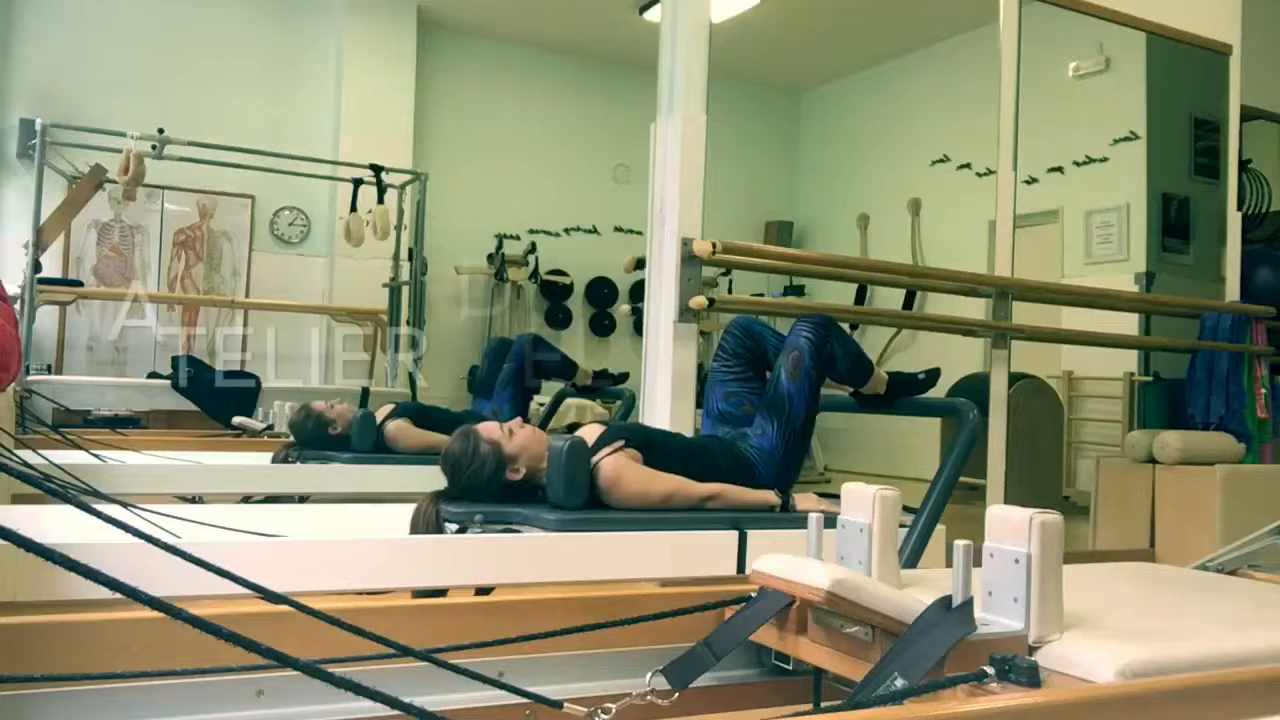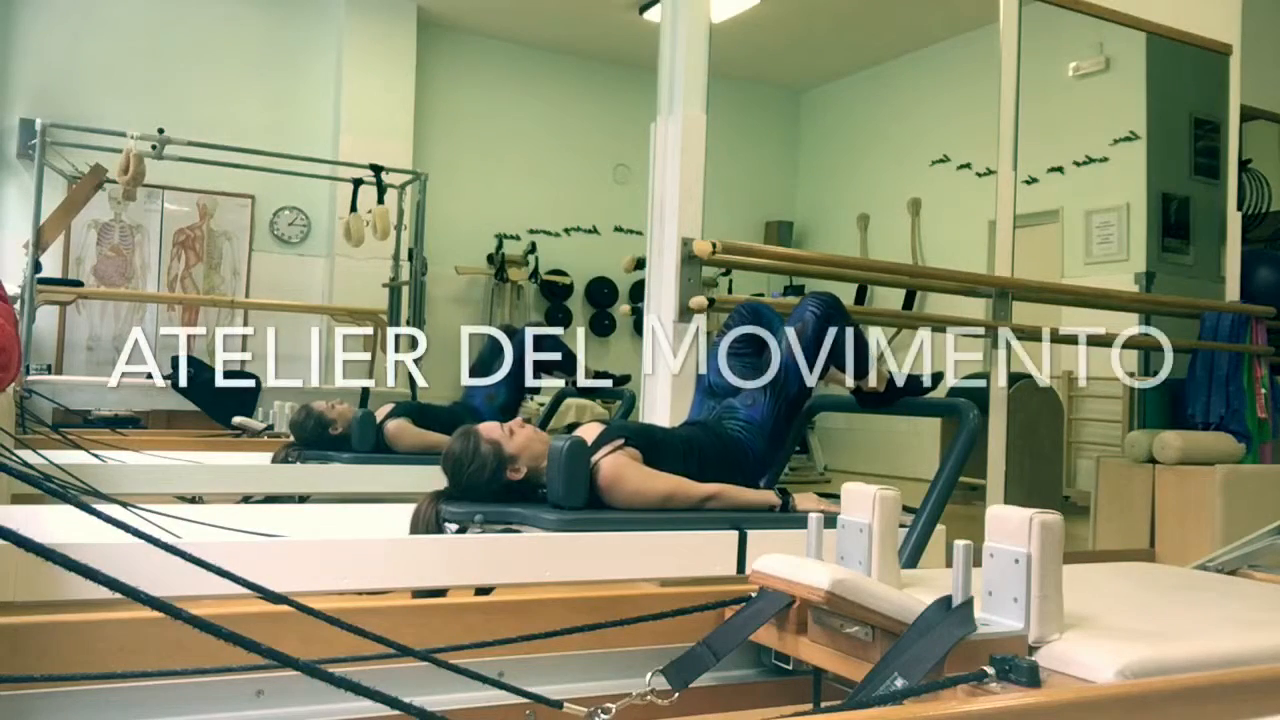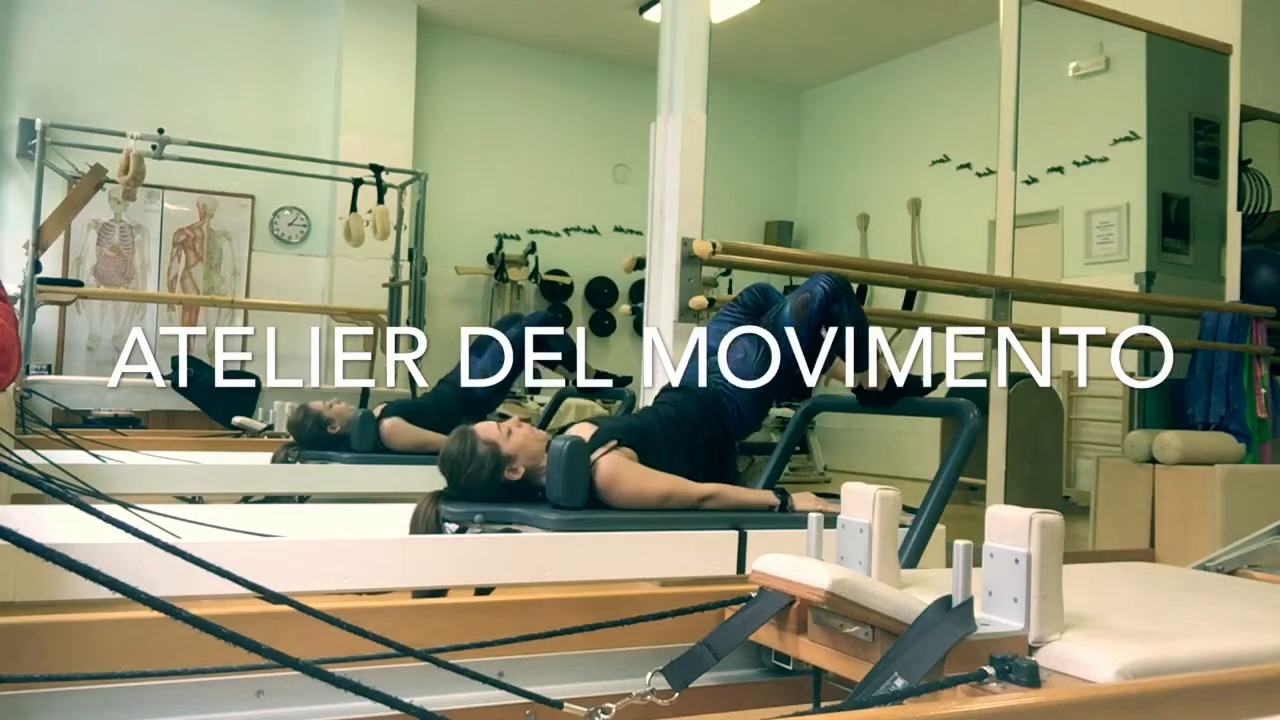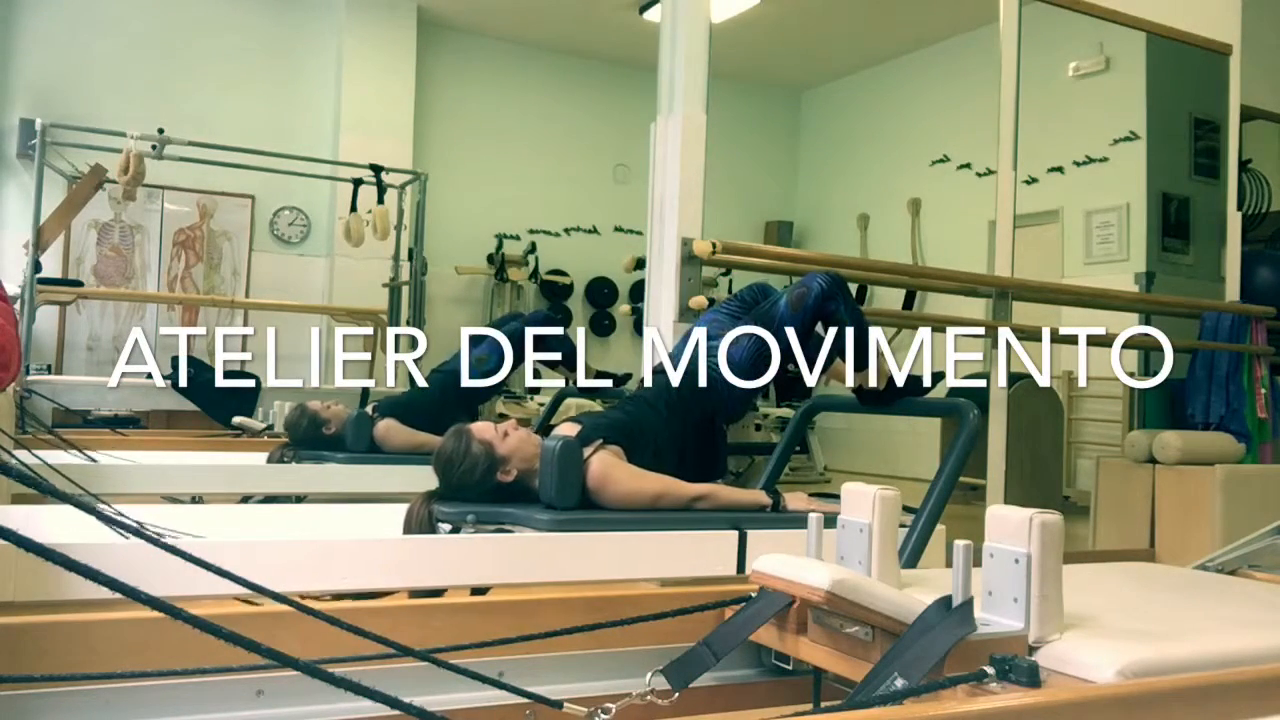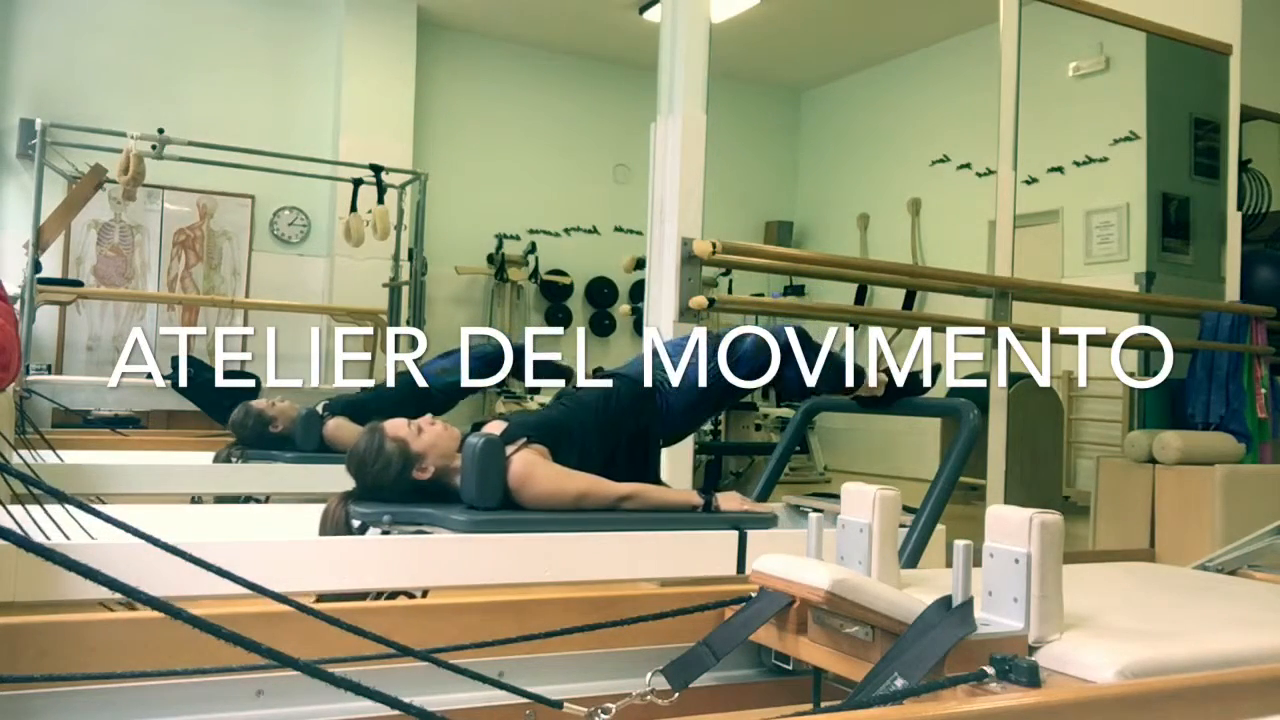
dt=1s
person 1, frame 1
right shoulder: (608, 479)
right elbow: (706, 496)
right wrist: (787, 500)
left hip: (719, 445)
right hip: (753, 462)
left knee: (742, 331)
right knee: (814, 329)
left ankle: (860, 382)
right ankle: (883, 387)
person 1, frame 2
right shoulder: (607, 478)
right elbow: (705, 495)
right wrist: (786, 501)
left hip: (704, 430)
right hip: (736, 445)
left knee: (751, 314)
right knee: (820, 307)
left ankle: (850, 379)
right ankle: (877, 386)
person 1, frame 3
right shoulder: (605, 478)
right elbow: (702, 494)
right wrist: (785, 500)
left hip: (686, 396)
right hip: (720, 405)
left knee: (761, 297)
right knee: (827, 290)
left ankle: (850, 375)
right ankle: (874, 383)
person 1, frame 4
right shoulder: (596, 477)
right elbow: (694, 496)
right wrist: (780, 501)
left hip: (671, 384)
right hip: (707, 394)
left knee: (761, 295)
right knee: (820, 290)
left ankle: (849, 378)
right ankle: (874, 383)
person 1, frame 5
right shoulder: (518, 478)
right elbow: (622, 496)
right wrist: (711, 502)
left hip: (615, 393)
right hip: (645, 408)
left knee: (745, 344)
right knee: (775, 344)
left ankle: (861, 385)
right ankle: (874, 387)
person 2, frame 1
right shoulder: (392, 433)
left hip: (476, 418)
left knee: (501, 345)
right knee: (527, 343)
left ankle: (582, 379)
right ankle: (592, 381)
person 2, frame 2
right shoulder: (392, 433)
left hip: (467, 410)
right hip: (484, 419)
left knee: (507, 332)
right knee: (532, 335)
left ankle: (579, 378)
right ankle: (592, 380)
person 2, frame 3
right shoulder: (388, 432)
left hip: (455, 392)
right hip: (470, 397)
left knee: (515, 322)
right knee: (539, 322)
left ankle: (579, 375)
right ankle: (591, 379)
person 2, frame 4
right shoulder: (381, 433)
right elbow: (444, 445)
left hip: (442, 384)
left knee: (516, 321)
right knee: (539, 323)
left ankle: (582, 375)
right ankle: (593, 378)
person 2, frame 5
right shoulder: (330, 431)
left hip: (408, 387)
right hip: (421, 394)
left knee: (486, 351)
right knee: (500, 353)
left ankle: (564, 379)
right ankle: (572, 381)
